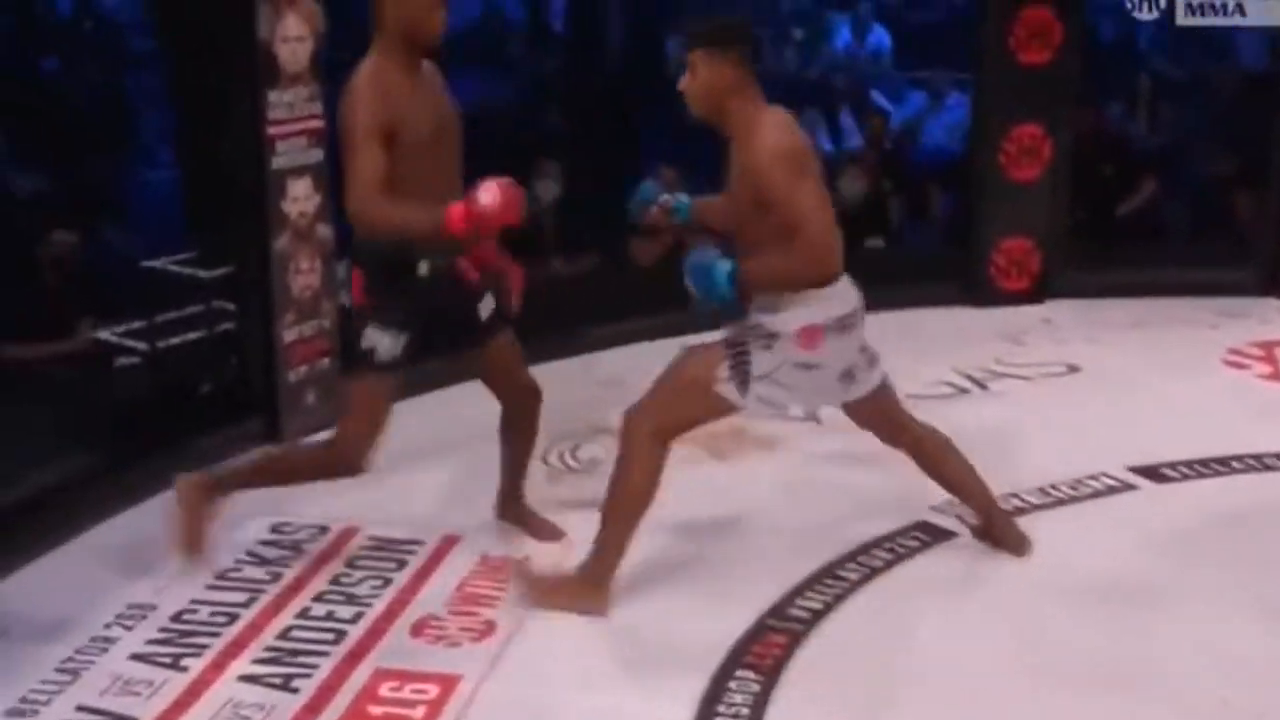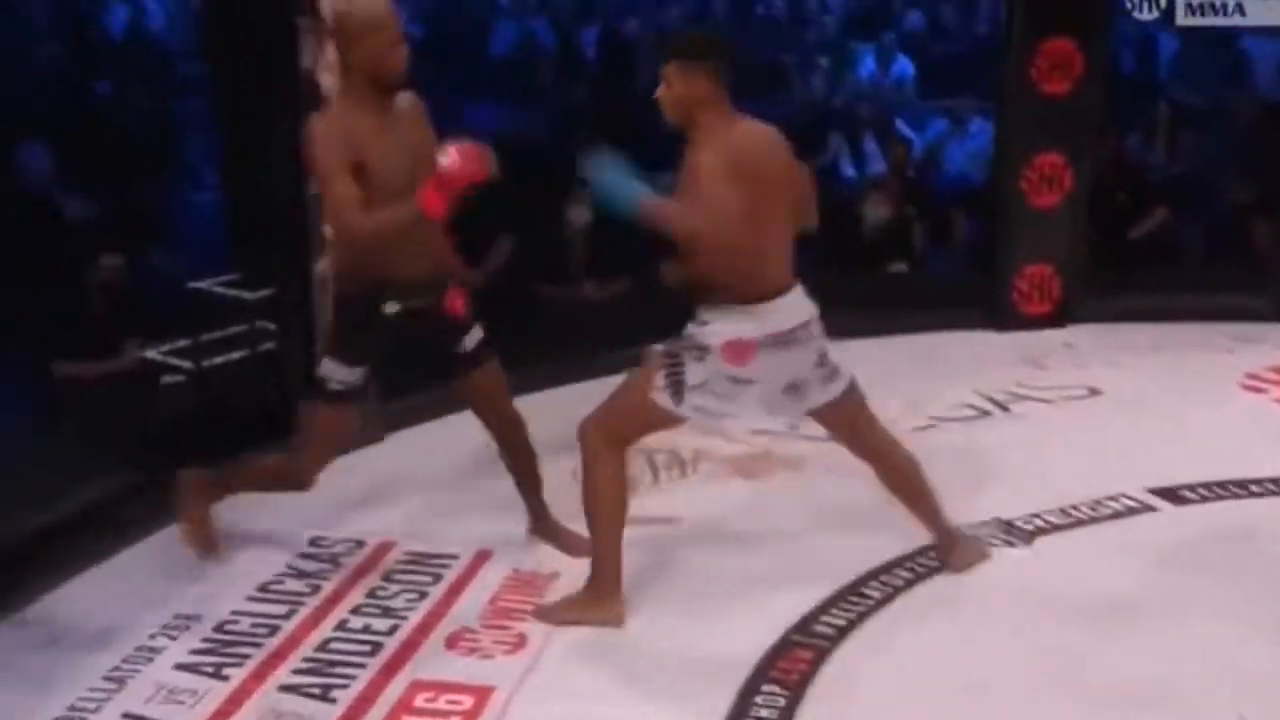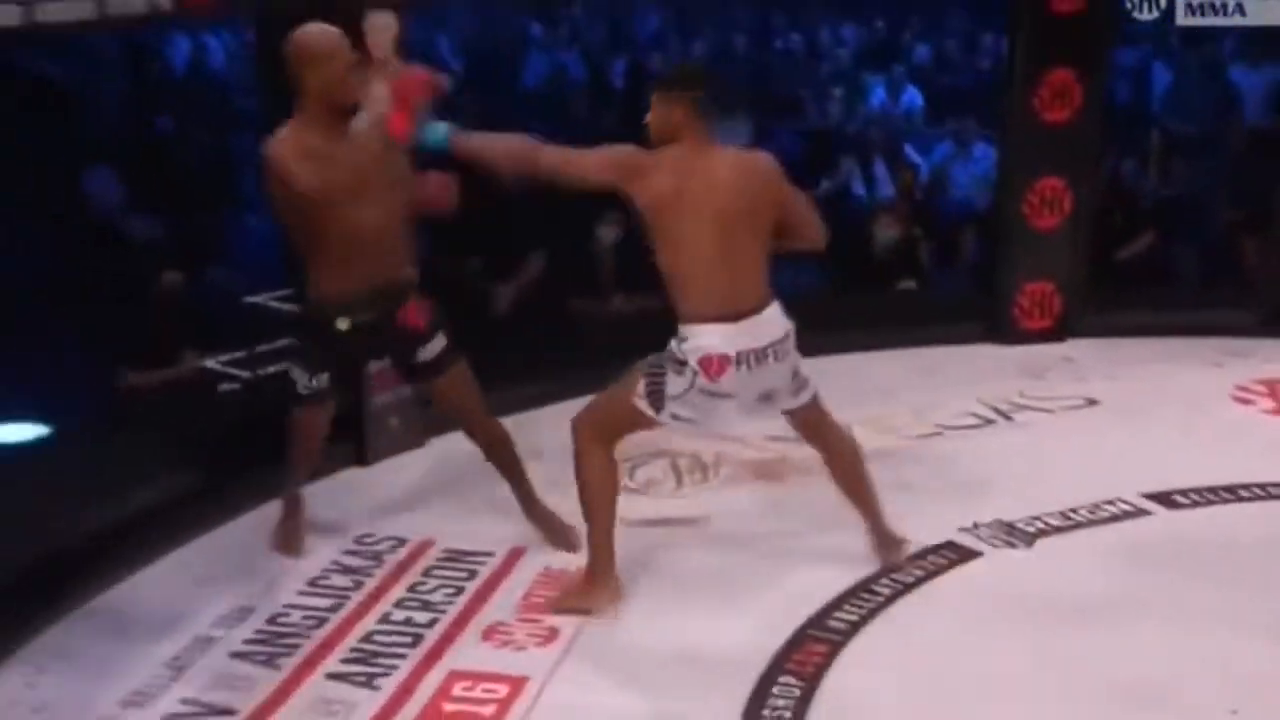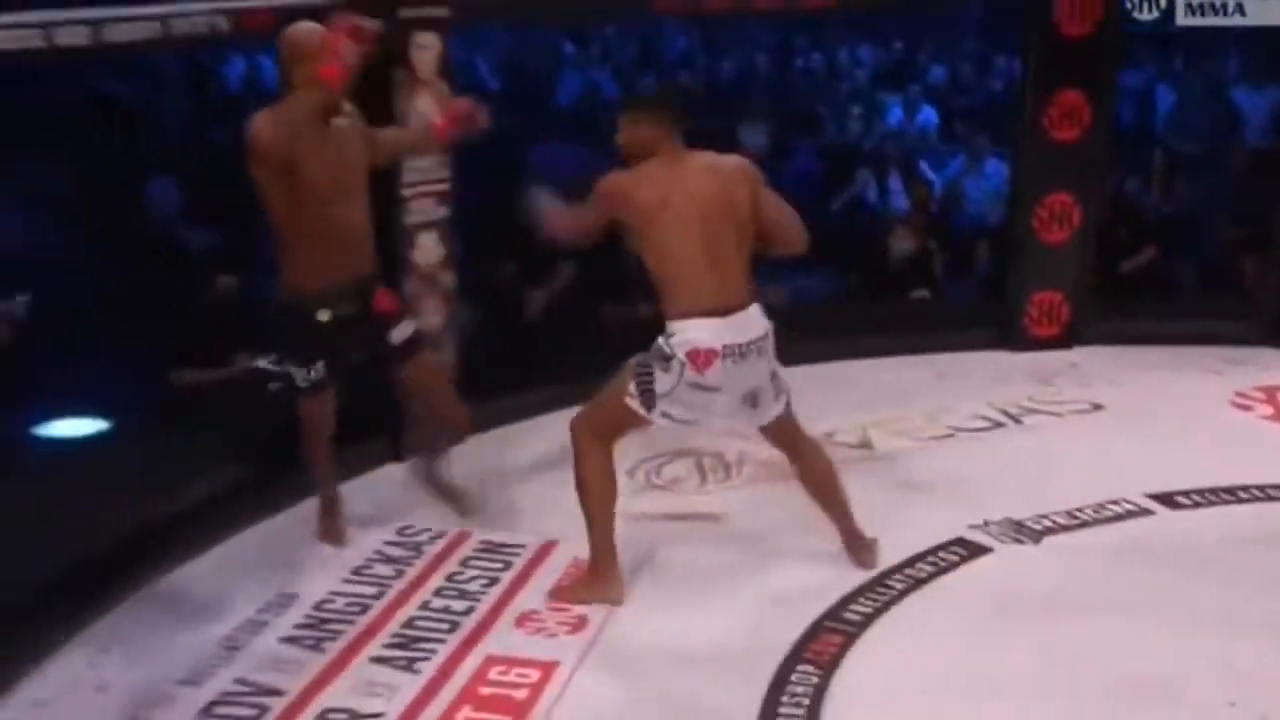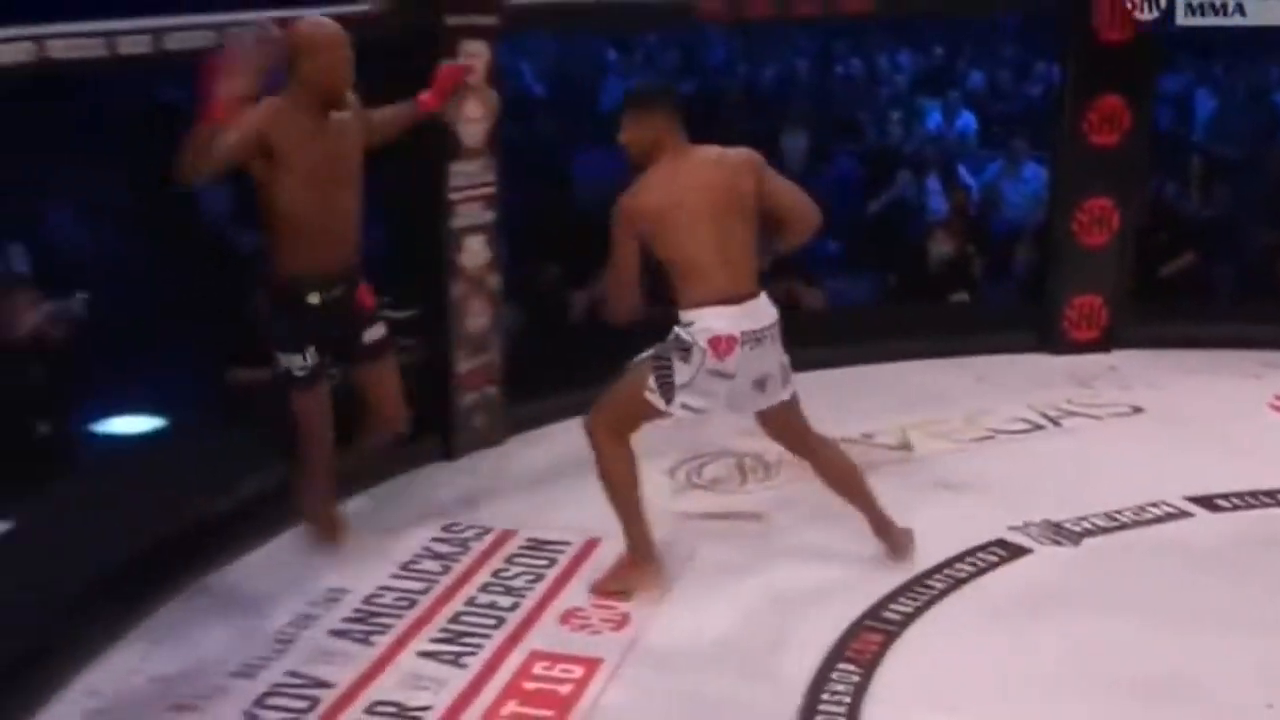
dt=0.1s
person 1, frame 1
left shoulder: (764, 146)
right shoulder: (770, 127)
left elbow: (818, 243)
left wrist: (738, 276)
right wrist: (687, 210)
left hip: (794, 327)
right hip: (832, 312)
left knee: (646, 426)
right knee: (894, 424)
right ankle: (1000, 524)
person 1, frame 2
left shoulder: (707, 154)
right shoulder: (766, 139)
left elbow: (718, 239)
left wrist: (636, 199)
left hip: (732, 338)
right hip: (792, 319)
left knee: (600, 434)
right knee: (864, 432)
left ankle: (601, 595)
right ankle: (950, 538)
person 1, frame 3
left shoulder: (641, 168)
right shoulder: (759, 167)
left elbow: (535, 157)
right elbow: (813, 236)
left wrist: (448, 137)
left hip: (708, 351)
right hip: (770, 334)
left knee: (590, 431)
right knee: (820, 428)
left ankle: (600, 581)
right ankle: (883, 535)
person 1, frame 4
left shoulder: (622, 187)
right shoulder: (734, 170)
left elbow: (567, 230)
right elbow: (795, 239)
left wrist: (543, 204)
left hip: (691, 347)
right hip: (749, 332)
left knee: (588, 431)
right knee: (793, 440)
left ankle: (603, 576)
right ankle: (855, 540)
person 1, frame 5
left shoulder: (637, 200)
right shoulder: (742, 162)
left elbow: (621, 299)
right elbow: (806, 216)
left wrist: (615, 305)
left hip: (707, 333)
right hip: (759, 320)
left knee: (605, 425)
right knee: (795, 432)
left ankle: (642, 566)
right ankle: (886, 527)
person 2, frame 1
left shoulder: (429, 76)
right shoulder: (368, 92)
right elbow: (368, 211)
left wrist: (489, 254)
right wrist: (464, 217)
left hip: (445, 265)
right hip: (390, 275)
left knee: (523, 393)
right knee: (352, 453)
left ankle: (511, 504)
right ankle: (205, 488)
person 2, frame 2
left shoulder: (412, 110)
right shoulder: (331, 134)
right elbow: (355, 236)
left wrist: (453, 268)
right wrist: (437, 199)
left hip: (435, 297)
right hip: (370, 312)
left knee: (504, 419)
right knee: (303, 470)
left ankle: (540, 518)
right ankle: (203, 487)
person 2, frame 3
left shoulder: (372, 127)
right shoulder: (284, 149)
right elbow: (325, 194)
right wrist: (387, 125)
left hip: (399, 305)
right hip: (333, 319)
left knee: (478, 420)
right knee: (305, 453)
left ankle: (532, 507)
right ankle: (291, 508)
person 2, frame 4
left shoulder: (346, 120)
right shoulder: (266, 130)
right elbow: (288, 144)
left wrist: (443, 127)
right wrist: (334, 67)
left hip: (367, 295)
right hip: (310, 309)
left knee: (445, 409)
right knee: (318, 438)
right ankle: (331, 502)
person 2, frame 5
left shoulder: (348, 113)
right shoulder: (265, 122)
left elbow: (381, 125)
right elbow: (200, 164)
left wrist: (435, 97)
right wrist: (226, 100)
left hip: (351, 289)
right hip: (296, 300)
left knee: (393, 423)
right knee: (317, 446)
left ankle: (322, 492)
right ankle: (317, 495)
